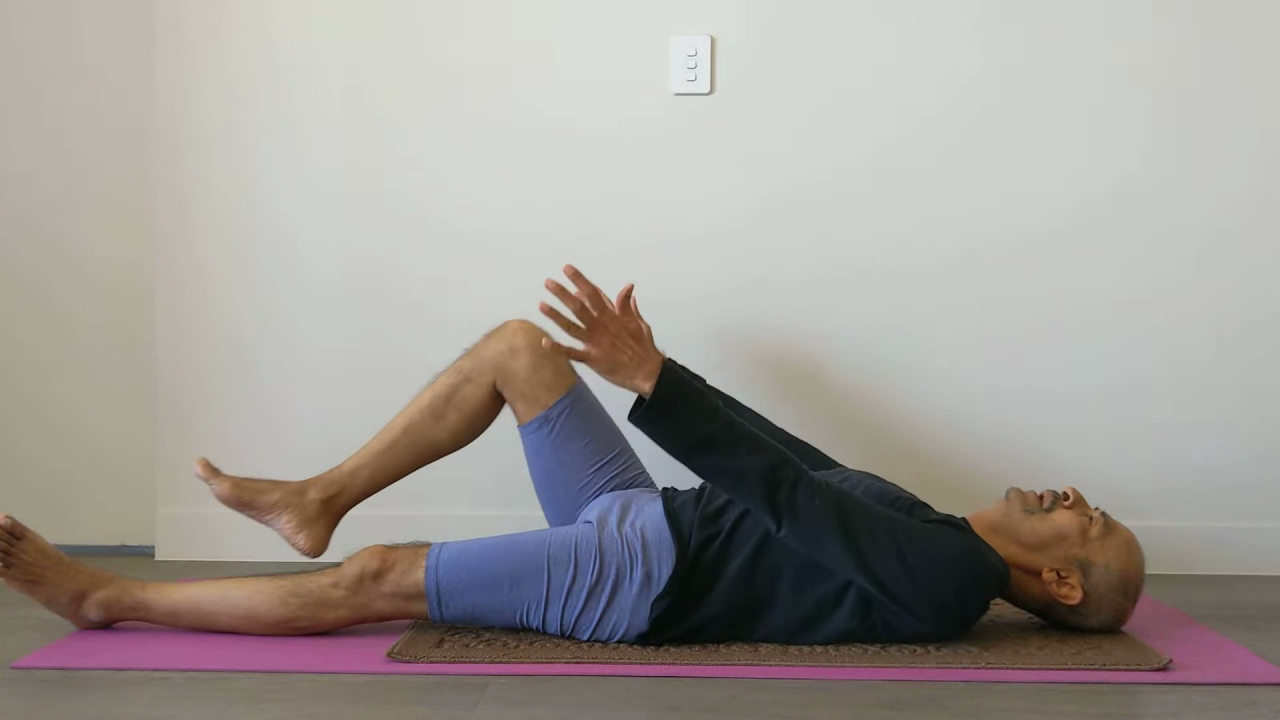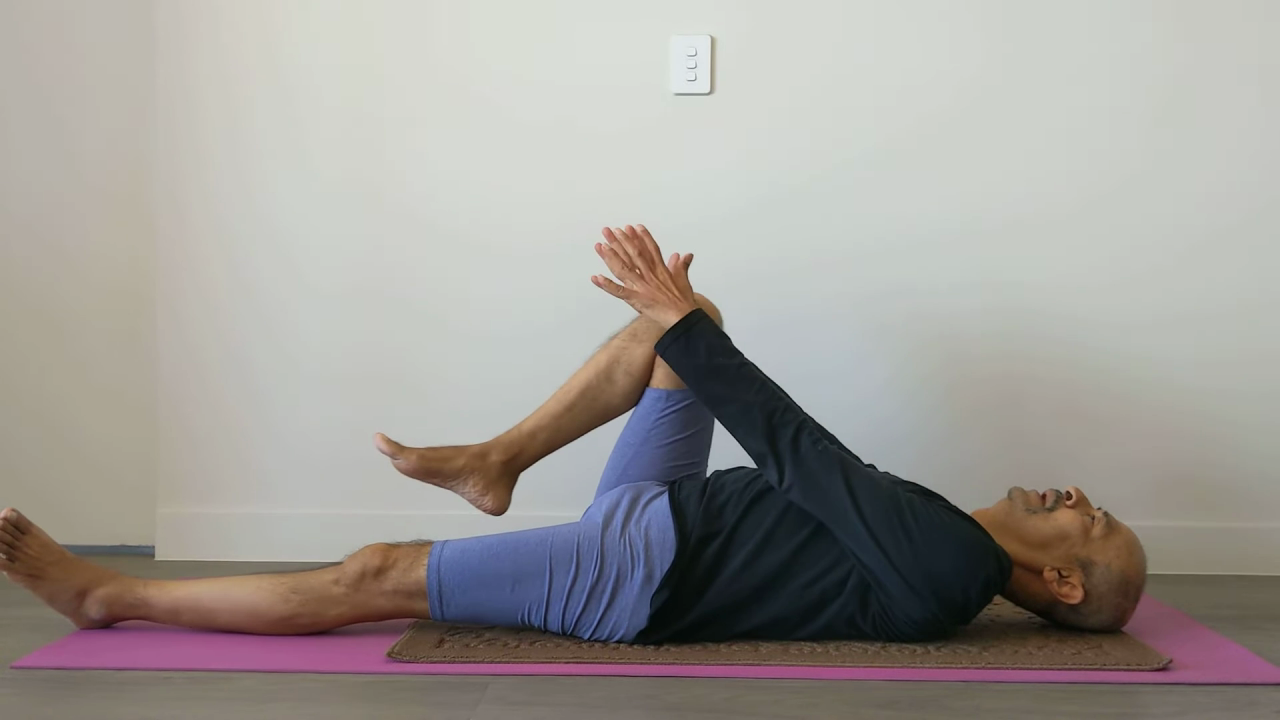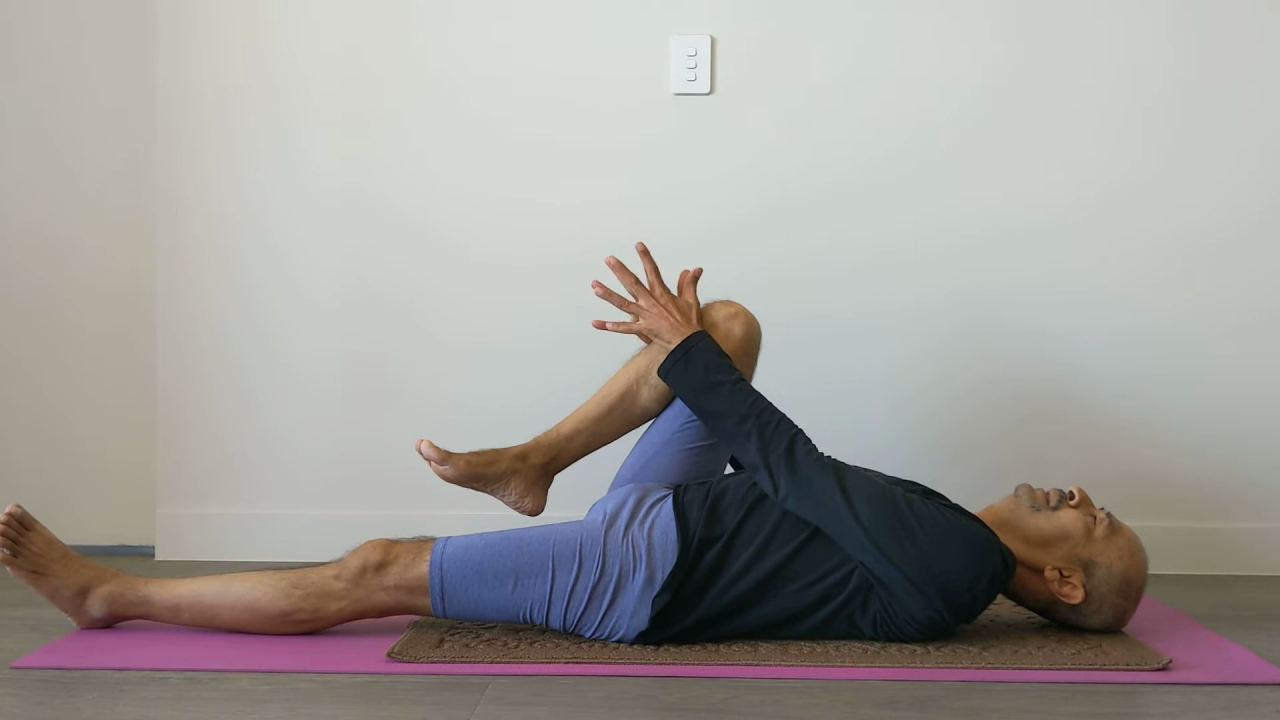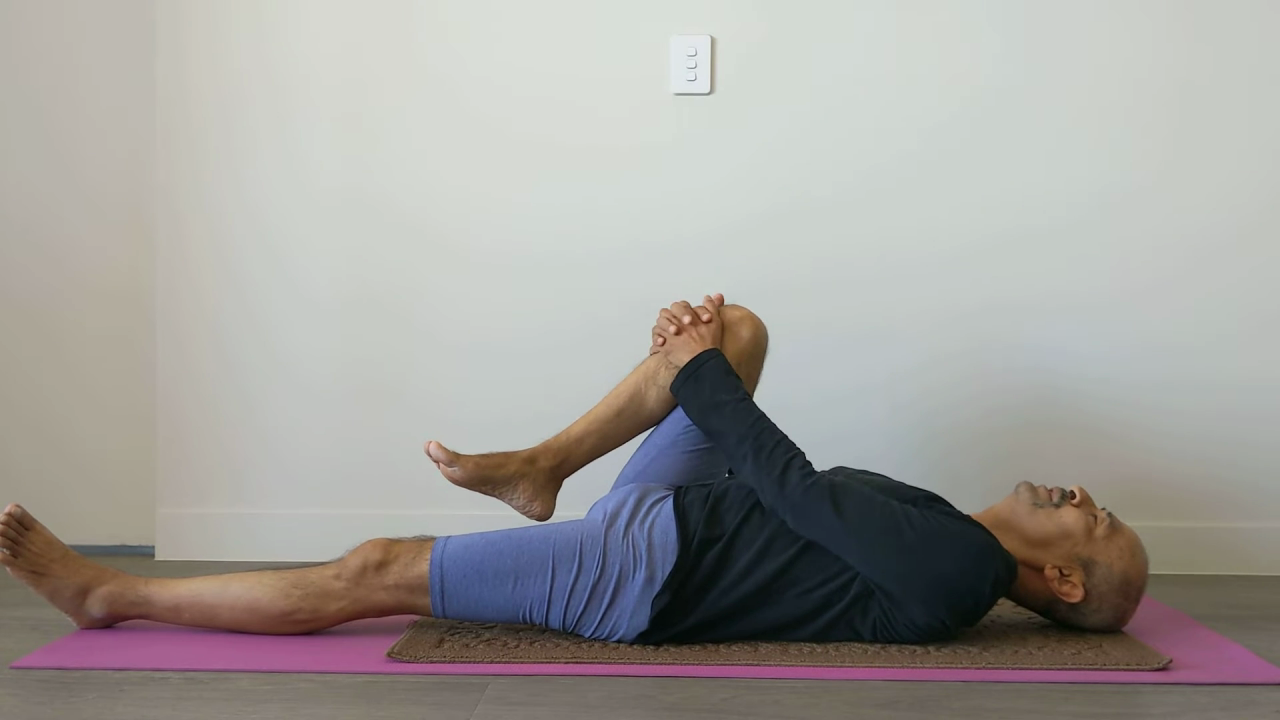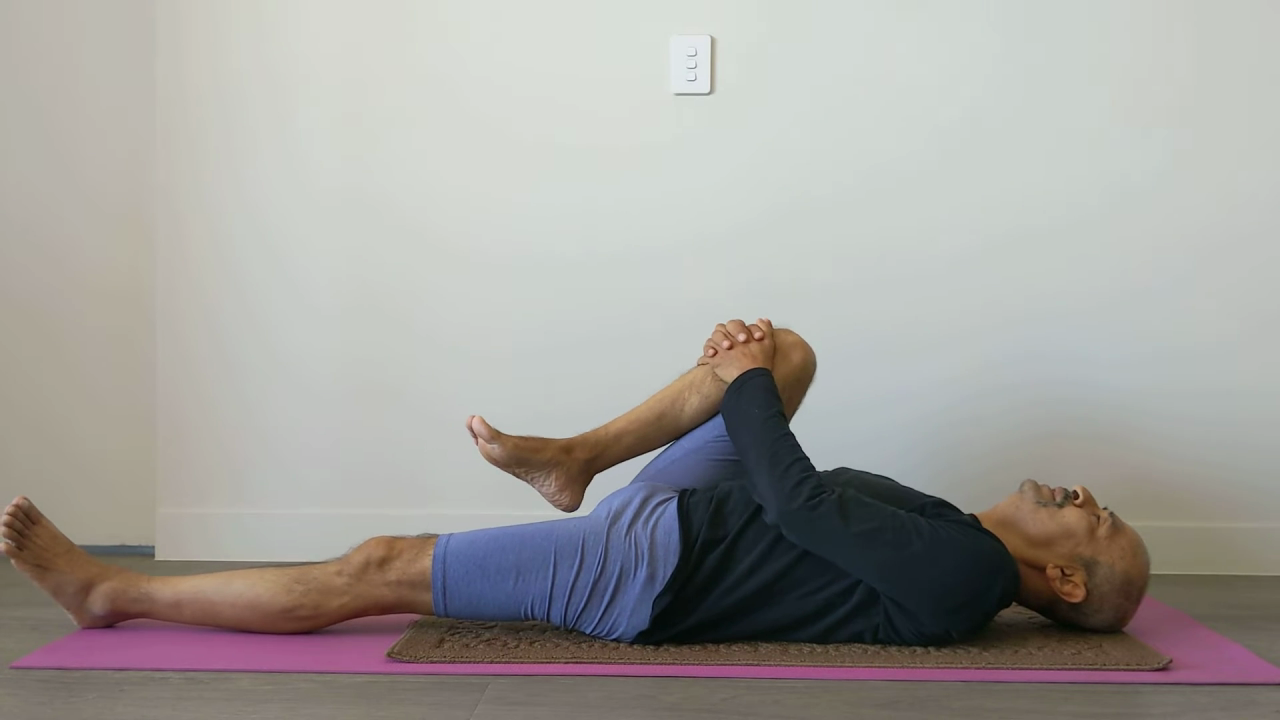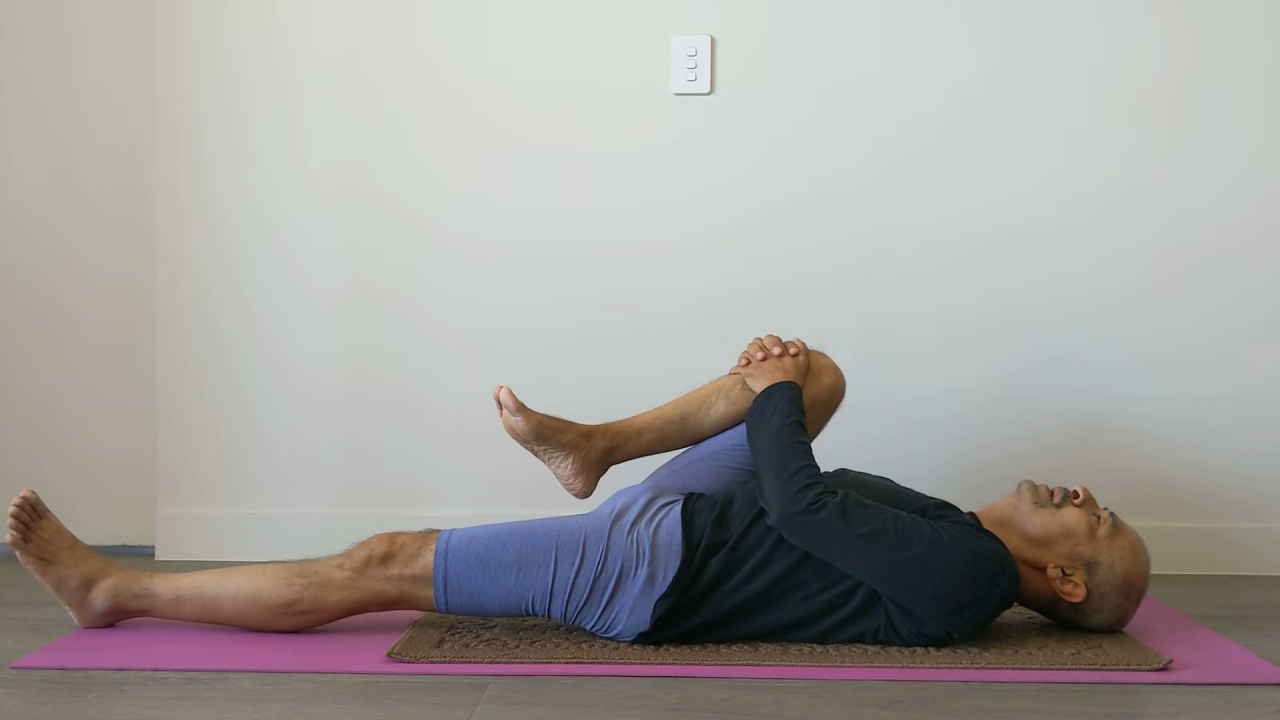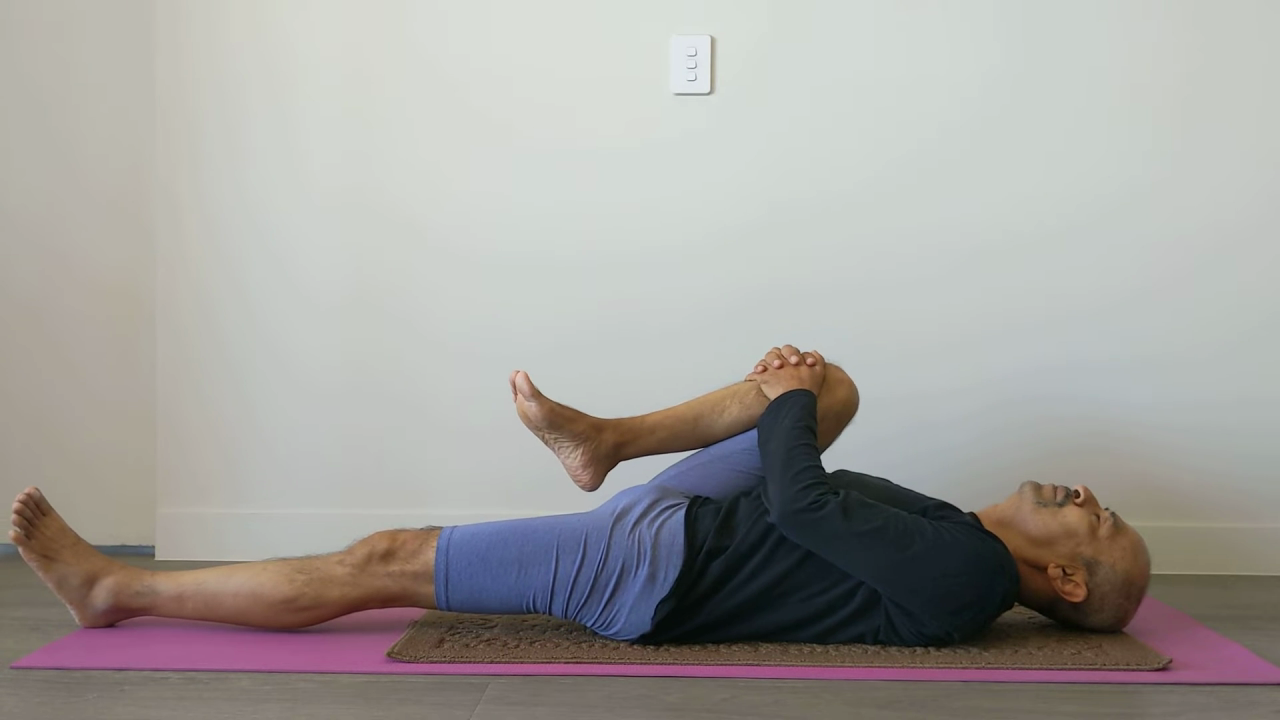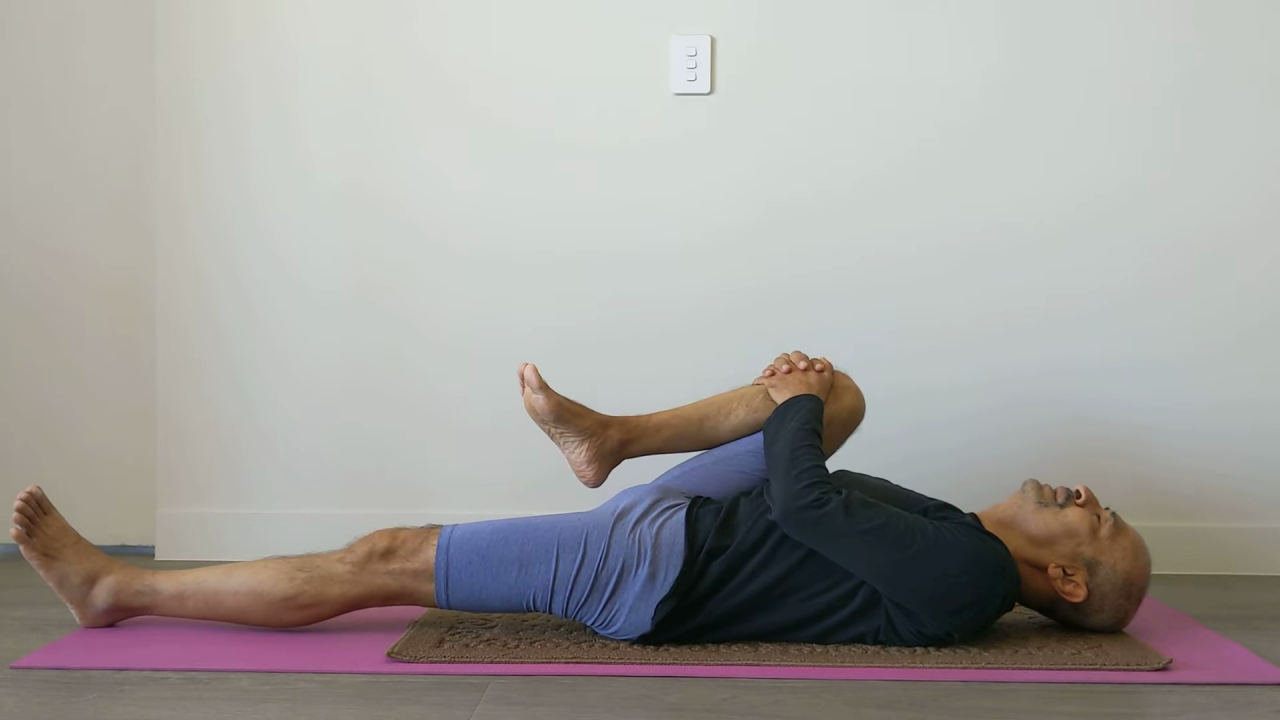
dt=0.5s
person 1, frame 1
left shoulder: (942, 580)
right shoulder: (924, 535)
left elbow: (787, 497)
right elbow: (799, 473)
left wrist: (649, 380)
right wrist: (653, 373)
left hip: (635, 578)
right hip: (649, 521)
left knee: (369, 583)
right knee: (512, 345)
left ankle: (102, 597)
right ankle: (317, 505)
person 1, frame 2
left shoulder: (945, 567)
right shoulder: (940, 545)
left elbow: (795, 452)
right elbow: (816, 475)
left wrist: (684, 325)
right wrist: (683, 319)
left hip: (636, 576)
right hip: (657, 515)
left knee: (370, 579)
right knee: (683, 321)
left ankle: (108, 596)
right ankle: (494, 465)
person 1, frame 3
left shoulder: (949, 565)
right shoulder: (939, 541)
left elbow: (792, 470)
right elbow: (795, 487)
left wrist: (679, 350)
right wrist: (690, 343)
left hip: (637, 574)
right hip: (661, 519)
left knee: (371, 573)
right knee: (731, 325)
left ankle: (107, 592)
right ankle: (531, 464)
person 1, frame 4
left shoulder: (953, 569)
right shoulder: (946, 545)
left elbow: (789, 490)
right elbow: (809, 502)
left wrist: (695, 369)
right wrist: (707, 356)
left hip: (640, 572)
right hip: (666, 518)
left knee: (373, 573)
right knee: (736, 332)
left ankle: (110, 594)
right ankle: (539, 469)
person 1, frame 5
left shoulder: (959, 573)
right shoulder: (953, 545)
left elbow: (795, 504)
right elbow: (817, 505)
left wrist: (744, 384)
right wrist: (756, 372)
left hip: (643, 572)
right hip: (670, 519)
left knee: (374, 569)
right knee: (786, 352)
left ankle: (110, 590)
right ankle: (573, 459)
person 1, frame 6
left shoulder: (963, 574)
right shoulder: (958, 545)
left elbow: (800, 509)
left wrist: (772, 395)
right wrist: (783, 386)
left hip: (646, 572)
right hip: (676, 522)
left knee: (378, 565)
right knee: (815, 375)
left ankle: (112, 589)
right ankle: (592, 446)
person 1, frame 7
left shoulder: (963, 575)
right shoulder: (960, 544)
left elbow: (800, 508)
left wrist: (784, 404)
right wrist: (799, 398)
left hip: (648, 569)
right hip: (676, 524)
left knee: (379, 563)
right knee: (829, 388)
left ankle: (115, 588)
right ankle: (601, 439)
person 1, frame 8
left shoulder: (965, 575)
right shoulder: (961, 544)
left elbow: (800, 507)
left wrist: (792, 406)
right wrist: (806, 399)
left hip: (648, 568)
right hip: (678, 521)
left knee: (382, 561)
right knee: (837, 396)
left ankle: (117, 588)
right ankle: (609, 438)
